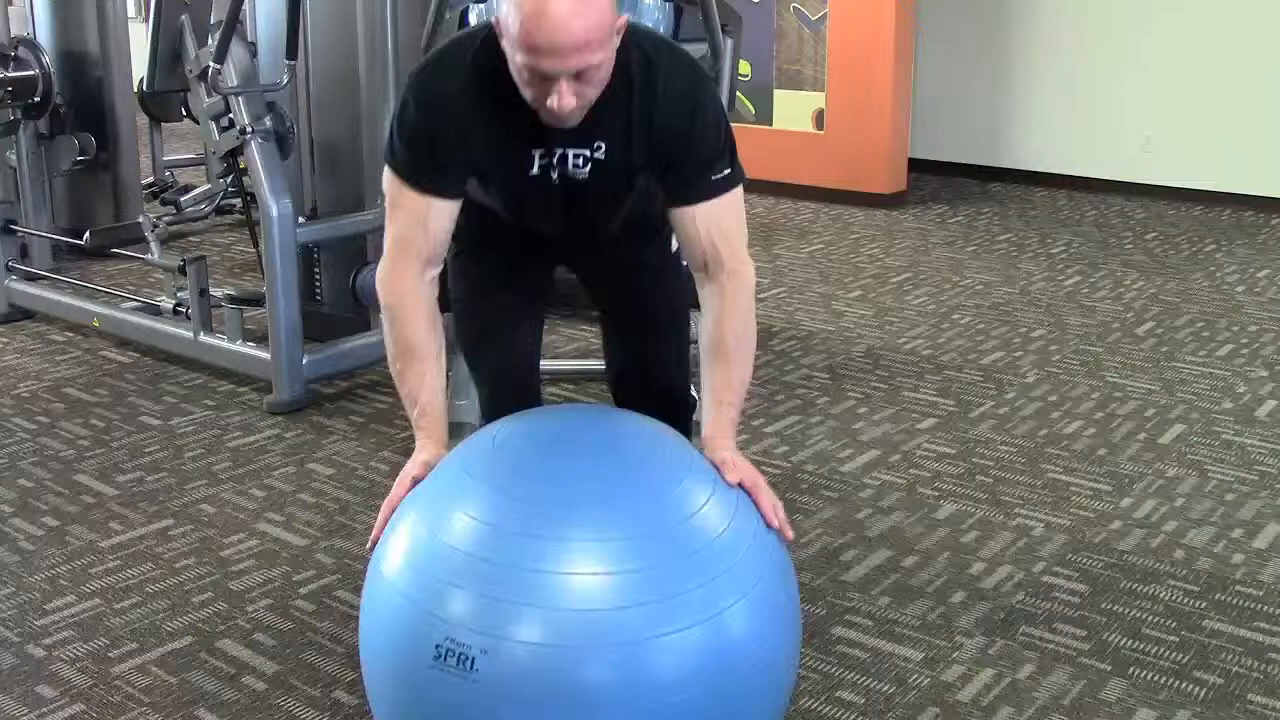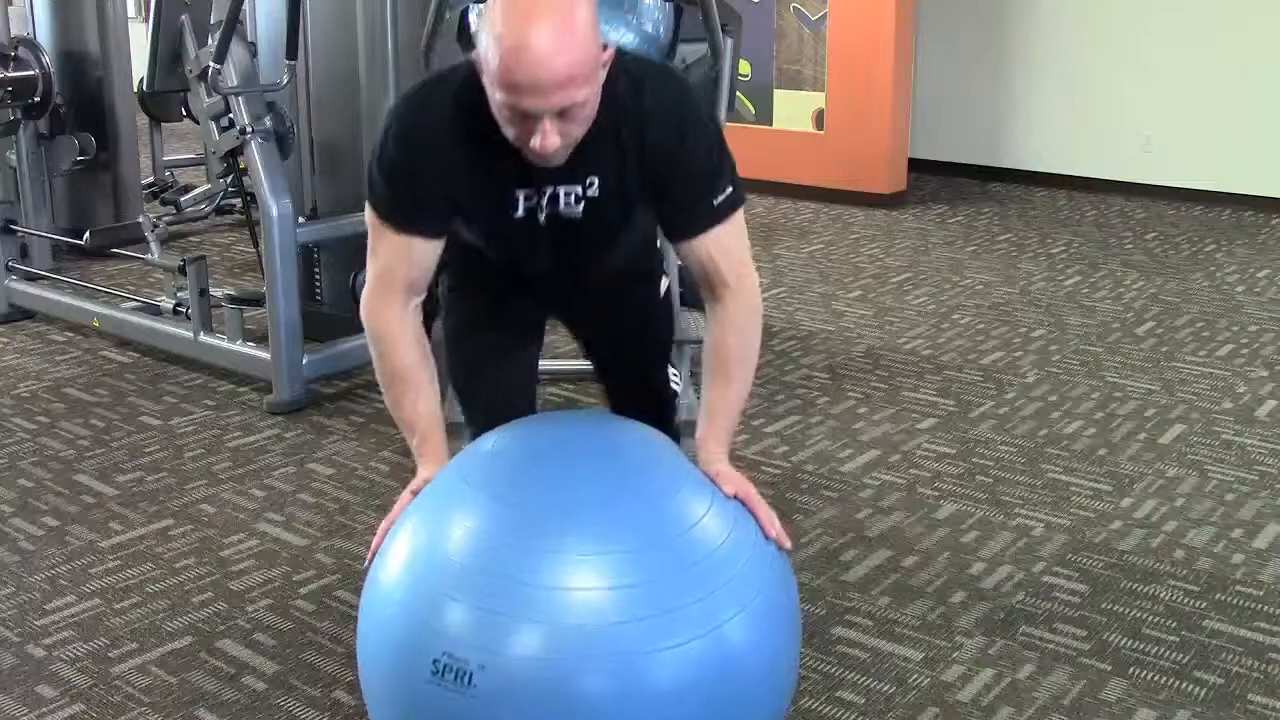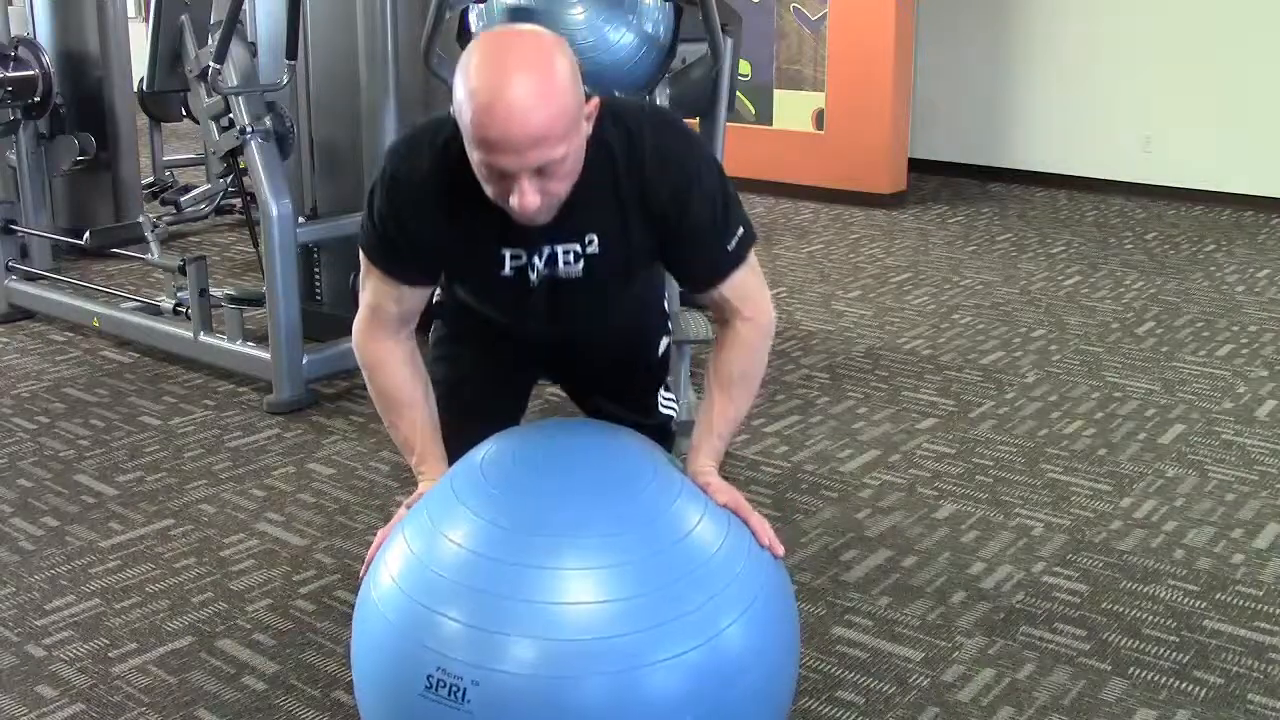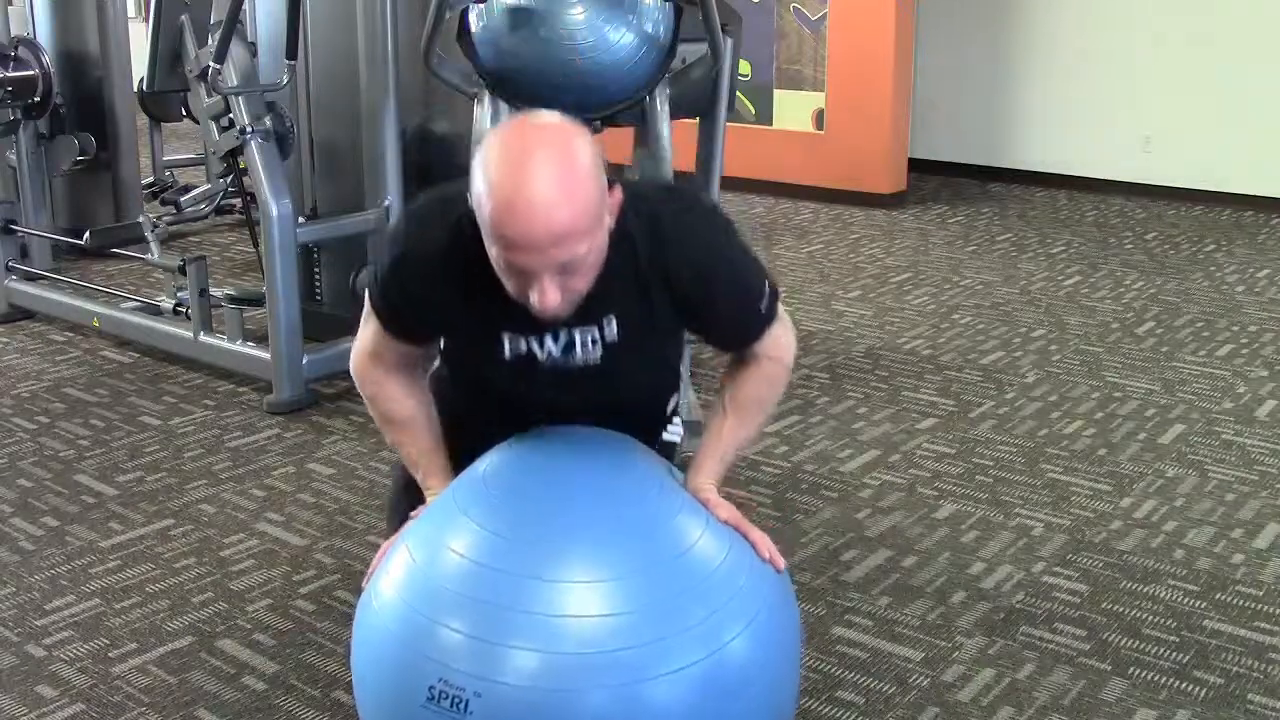
dt=0.3s
person 1, frame 1
left shoulder: (672, 82)
right shoulder: (447, 85)
left elbow: (723, 267)
right elbow: (409, 263)
left wrist: (721, 439)
right wrist: (431, 441)
left hip: (626, 222)
right hip: (498, 228)
left knee: (659, 394)
right knee: (510, 406)
person 1, frame 2
left shoulder: (663, 109)
right shoulder: (428, 123)
left elbow: (730, 284)
right elbow: (392, 296)
left wrist: (713, 454)
right wrist: (431, 461)
left hip: (618, 266)
right hip: (489, 273)
left knee: (649, 426)
person 1, frame 3
left shoulder: (663, 156)
right shoulder: (417, 174)
left elbow: (747, 312)
right elbow: (383, 328)
left wrist: (703, 464)
right wrist: (432, 476)
left hip: (620, 330)
right hip: (481, 326)
person 1, frame 4
left shoulder: (682, 236)
right shoulder: (430, 243)
left elbow: (769, 351)
right elbow: (381, 363)
left wrist: (703, 483)
right wrist: (439, 494)
